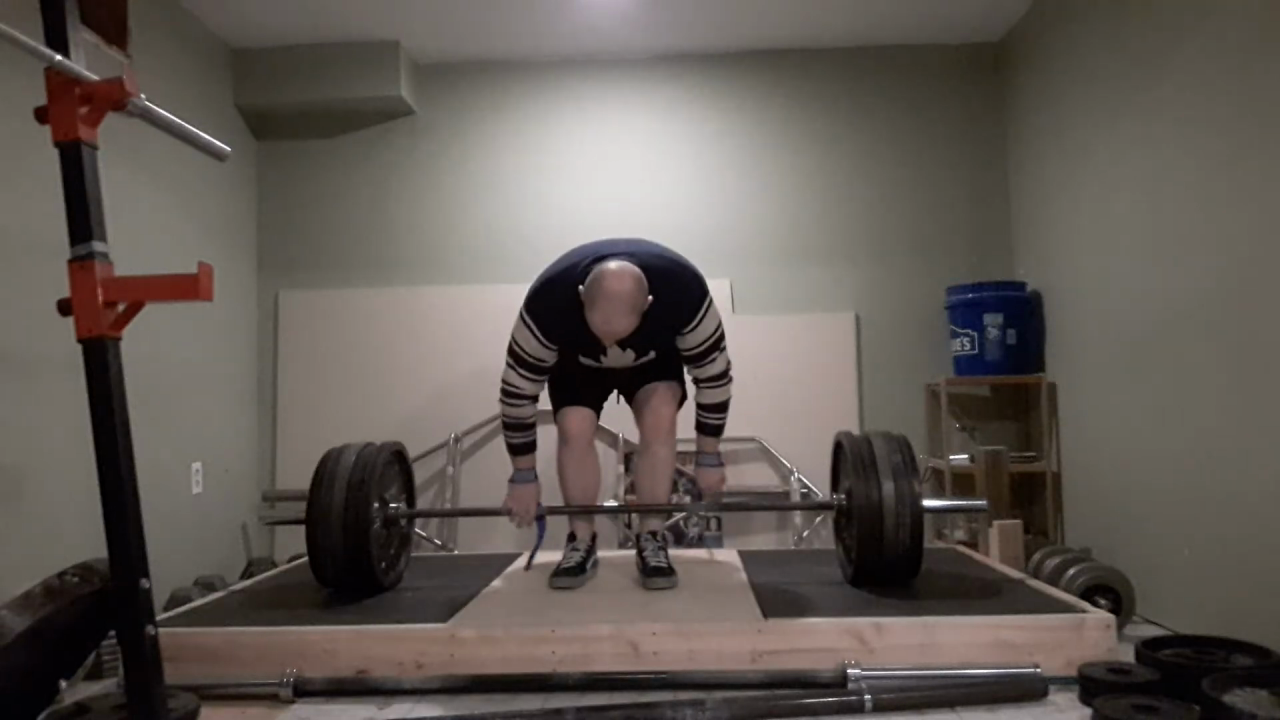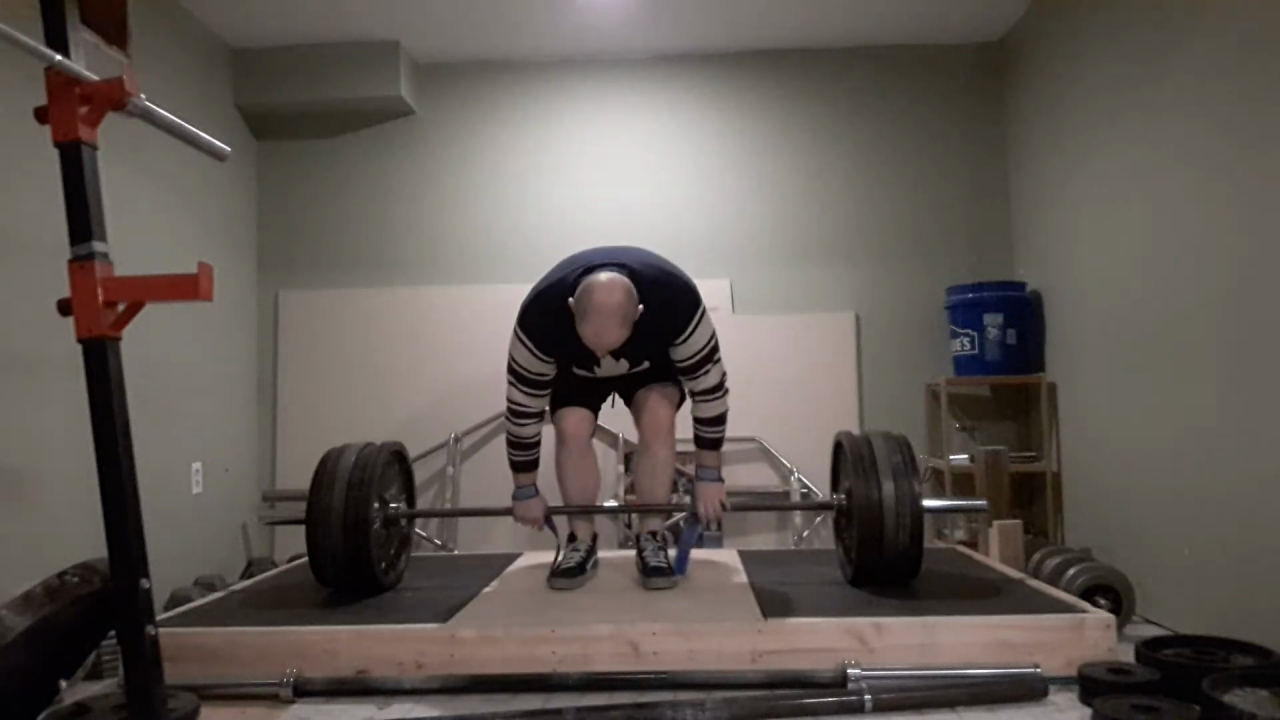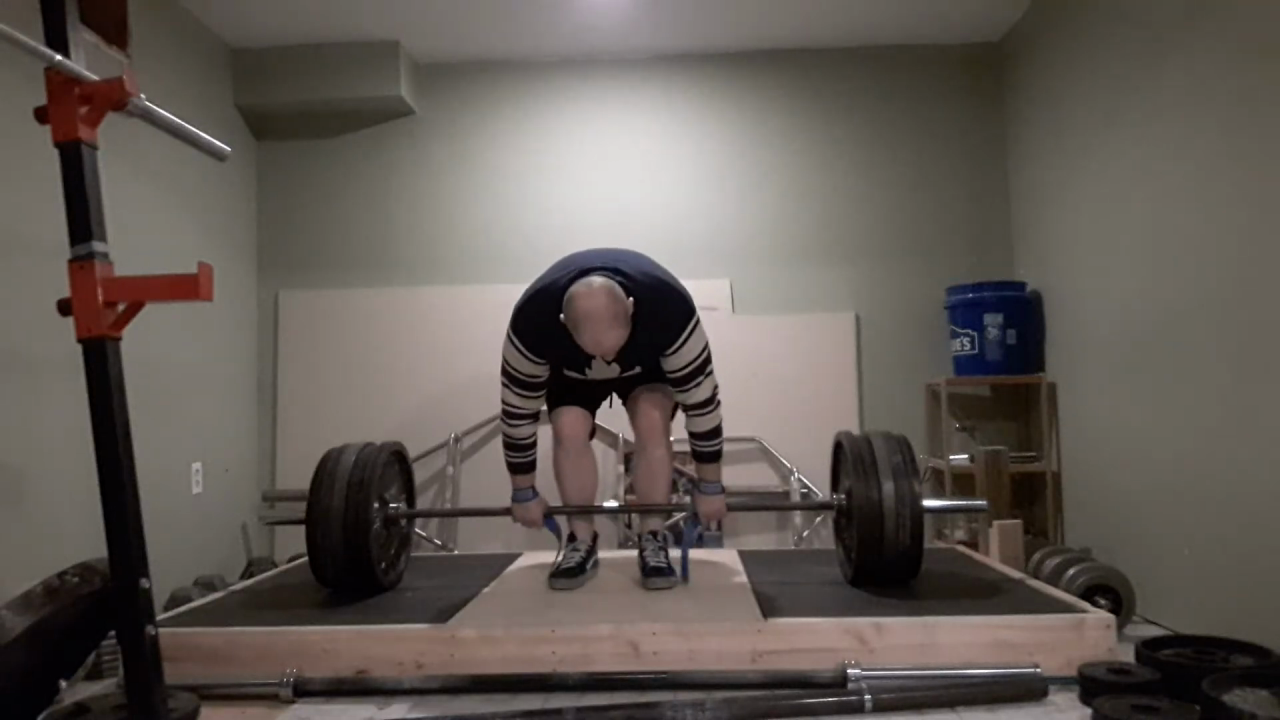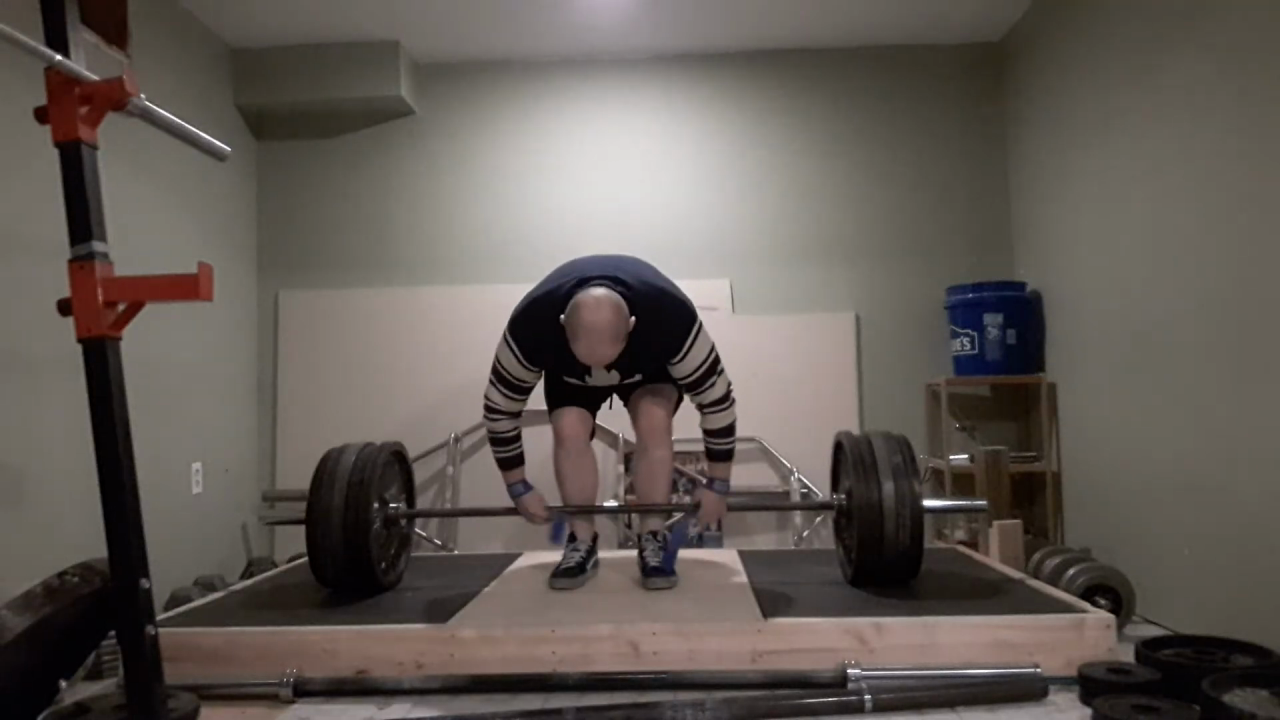
dt=0.3s
person 1, frame 1
left shoulder: (683, 289)
right shoulder: (549, 300)
left elbow: (714, 374)
right elbow: (519, 389)
left wrist: (708, 458)
right wrist: (523, 476)
left hip: (655, 354)
right hip: (575, 360)
left knee: (659, 421)
right knee: (574, 429)
left ankle: (651, 540)
right ankle: (581, 541)
person 1, frame 2
left shoulder: (676, 298)
right shoulder: (541, 313)
left elbow: (709, 386)
right elbow: (523, 407)
left wrist: (708, 475)
right wrist: (525, 490)
left hip: (651, 359)
left knee: (658, 421)
right knee: (572, 430)
left ankle: (651, 540)
right ankle: (582, 541)
person 1, frame 3
left shoulder: (669, 307)
right shoulder: (533, 317)
left elbow: (701, 399)
right elbow: (518, 409)
left wrist: (709, 487)
right wrist: (523, 492)
left hip: (648, 360)
left knee: (653, 421)
right knee: (569, 429)
left ankle: (653, 539)
right ankle: (582, 541)
person 1, frame 4
left shoulder: (670, 315)
right shoulder: (532, 322)
left elbow: (717, 398)
right elbow: (500, 407)
left wrist: (718, 485)
right wrist: (518, 487)
left hip: (649, 361)
left knee: (654, 422)
right knee: (569, 430)
left ankle: (653, 540)
right ankle: (582, 542)
